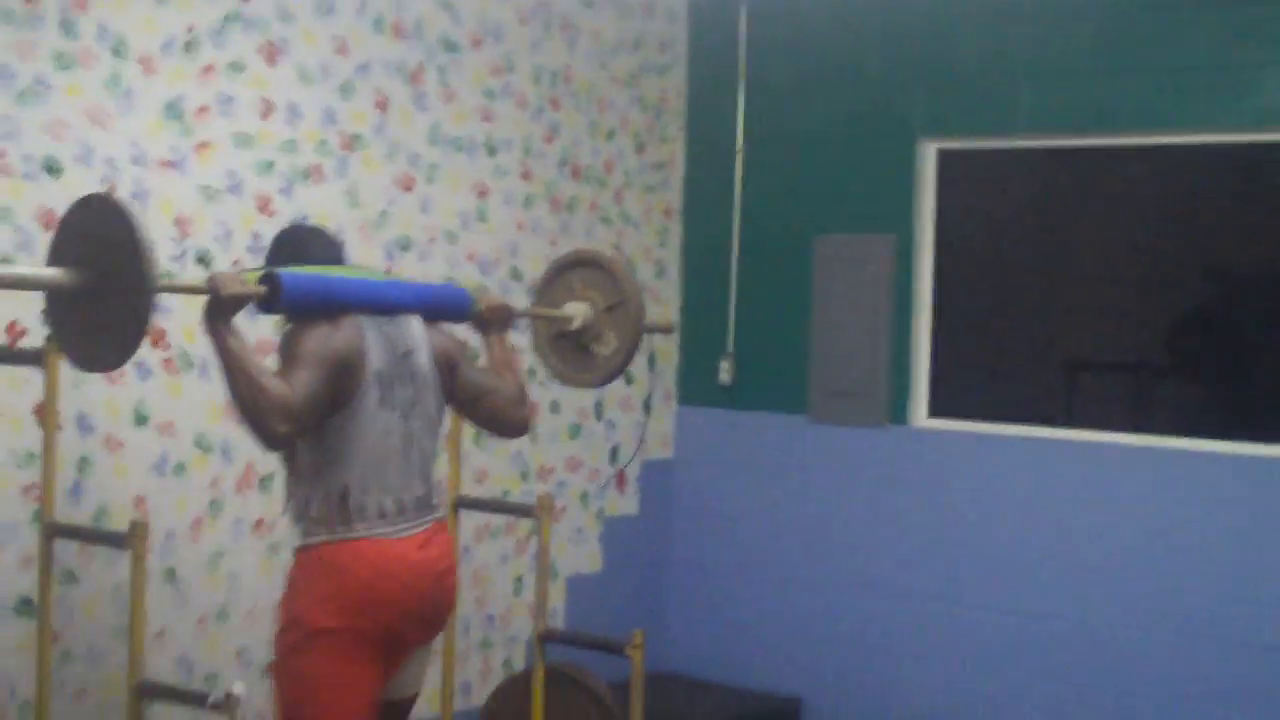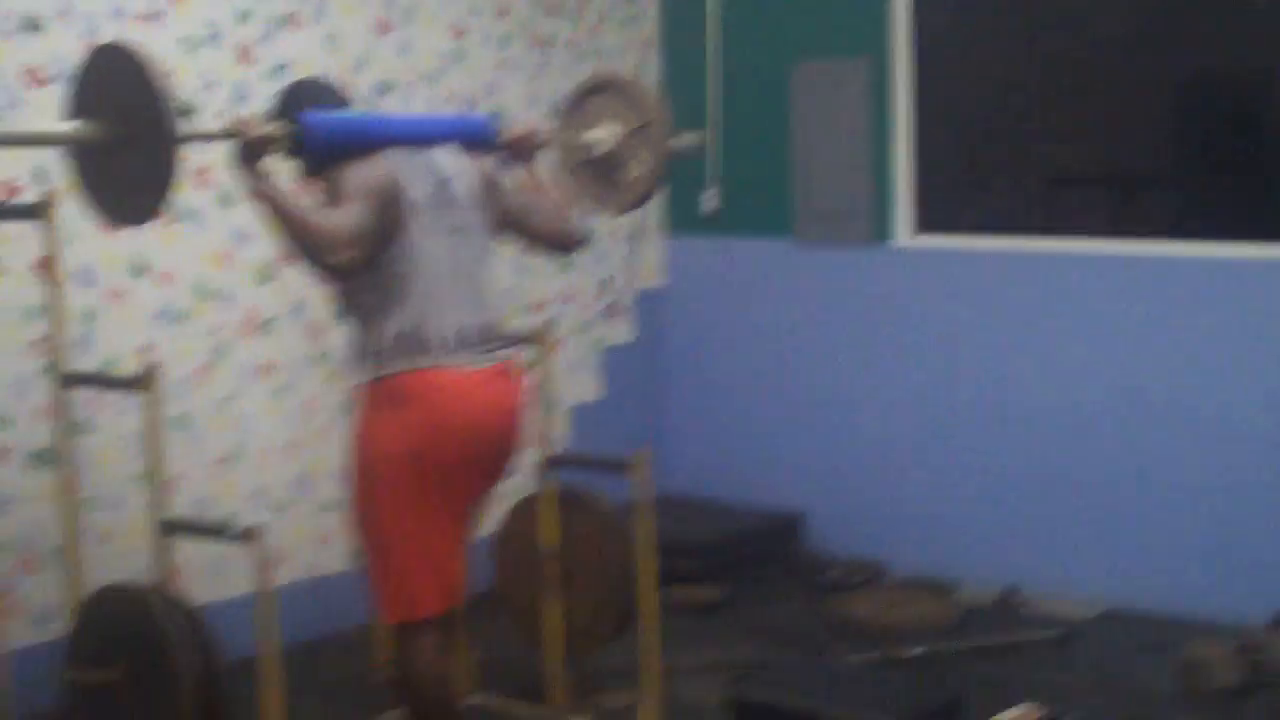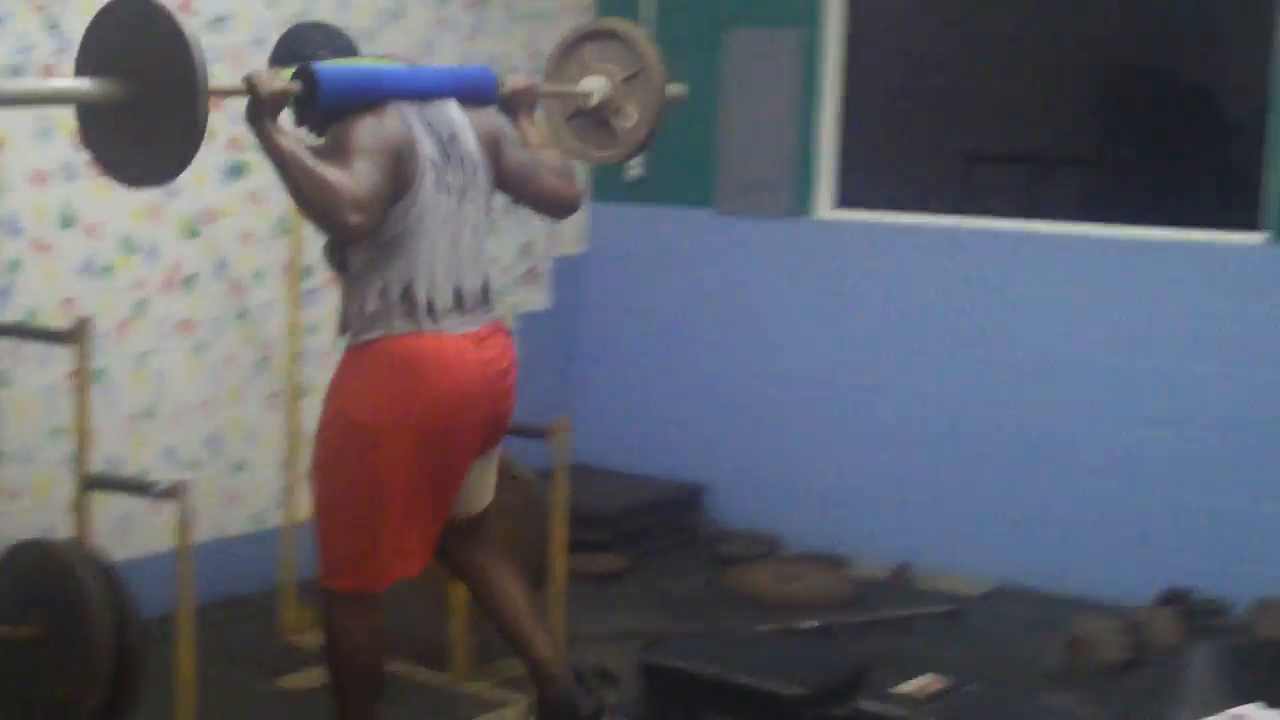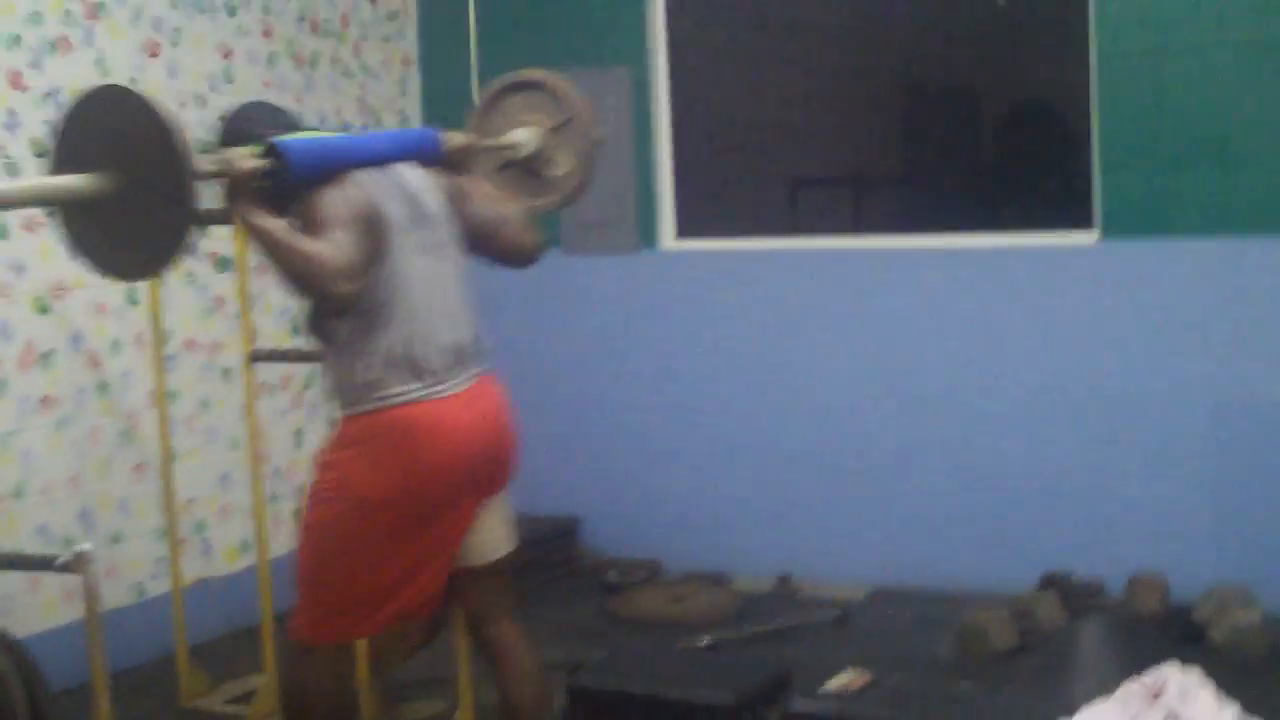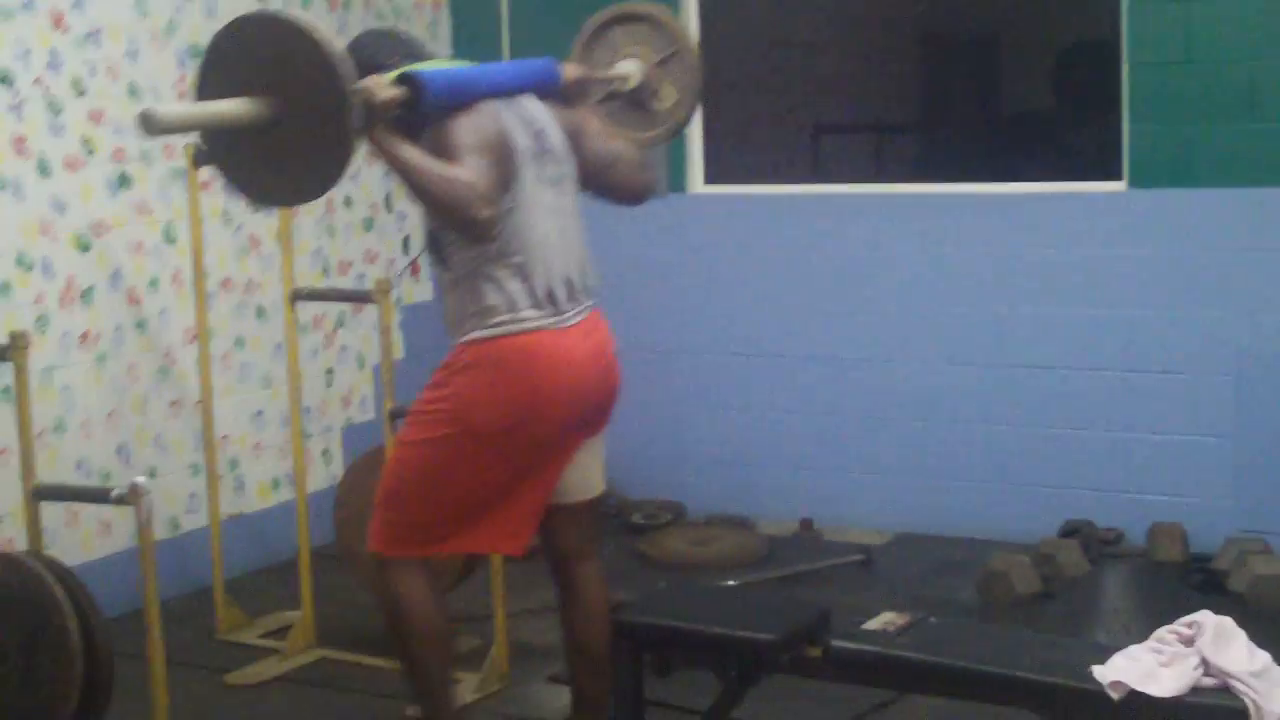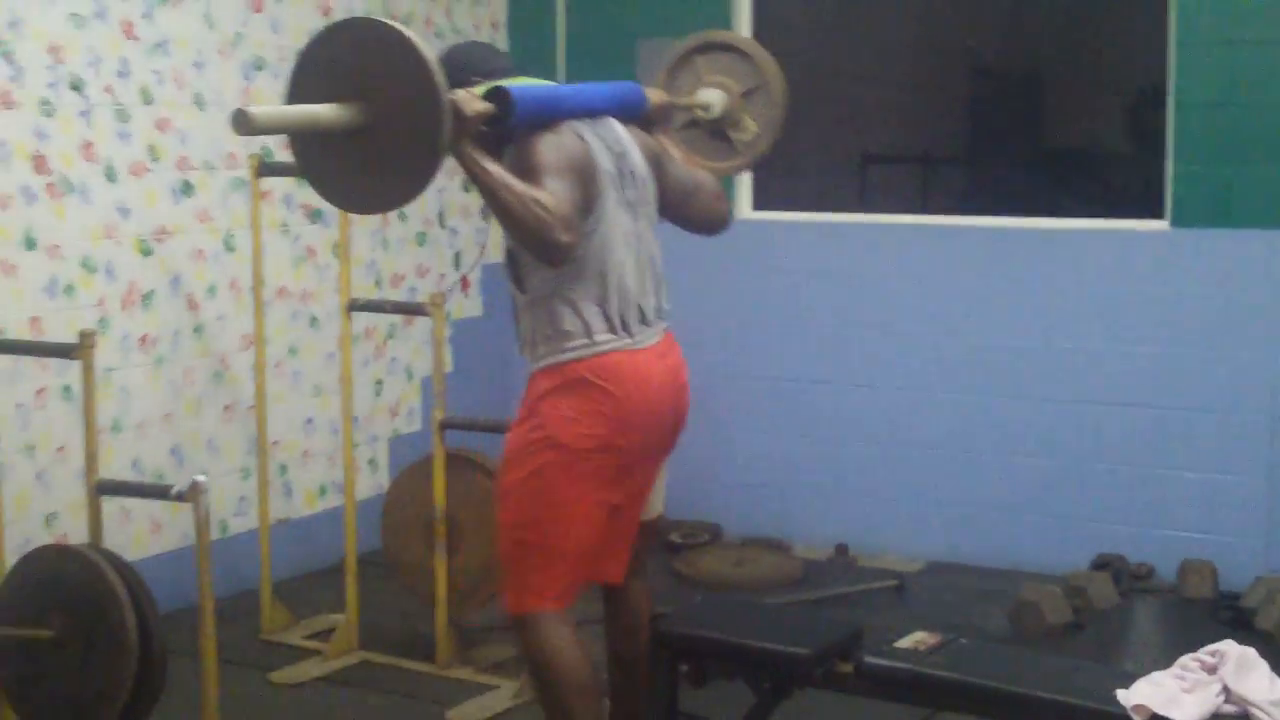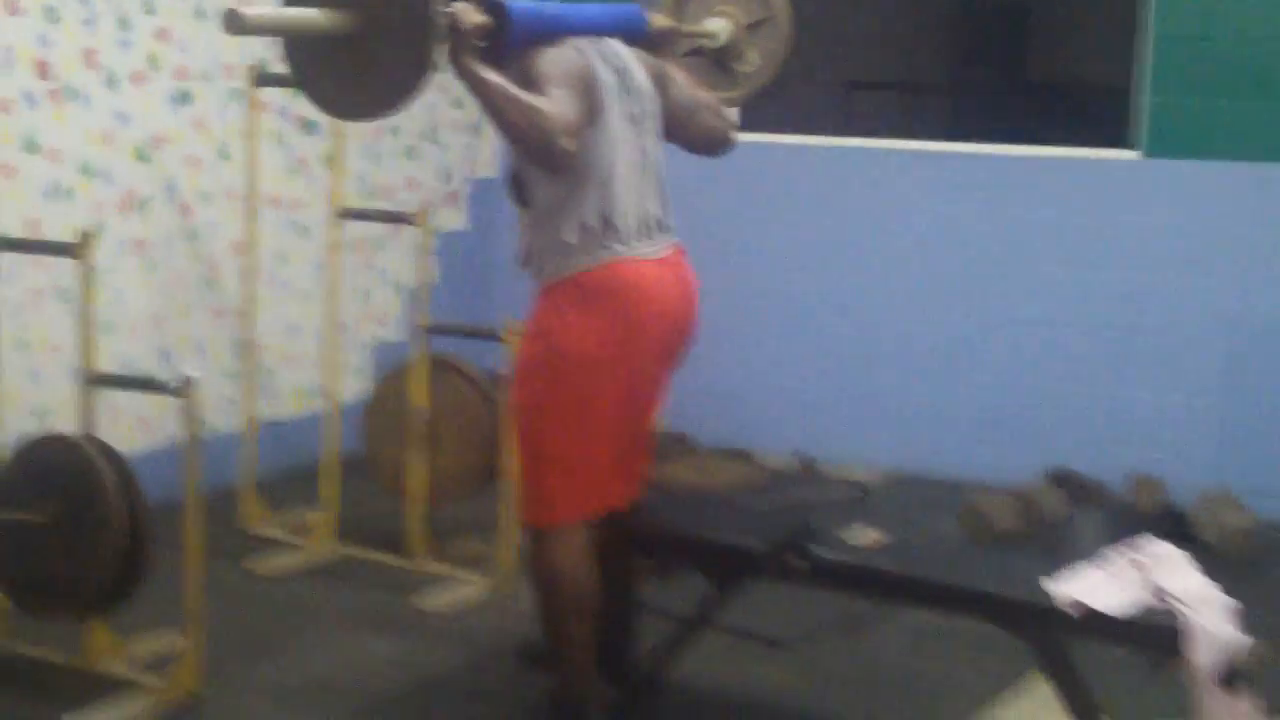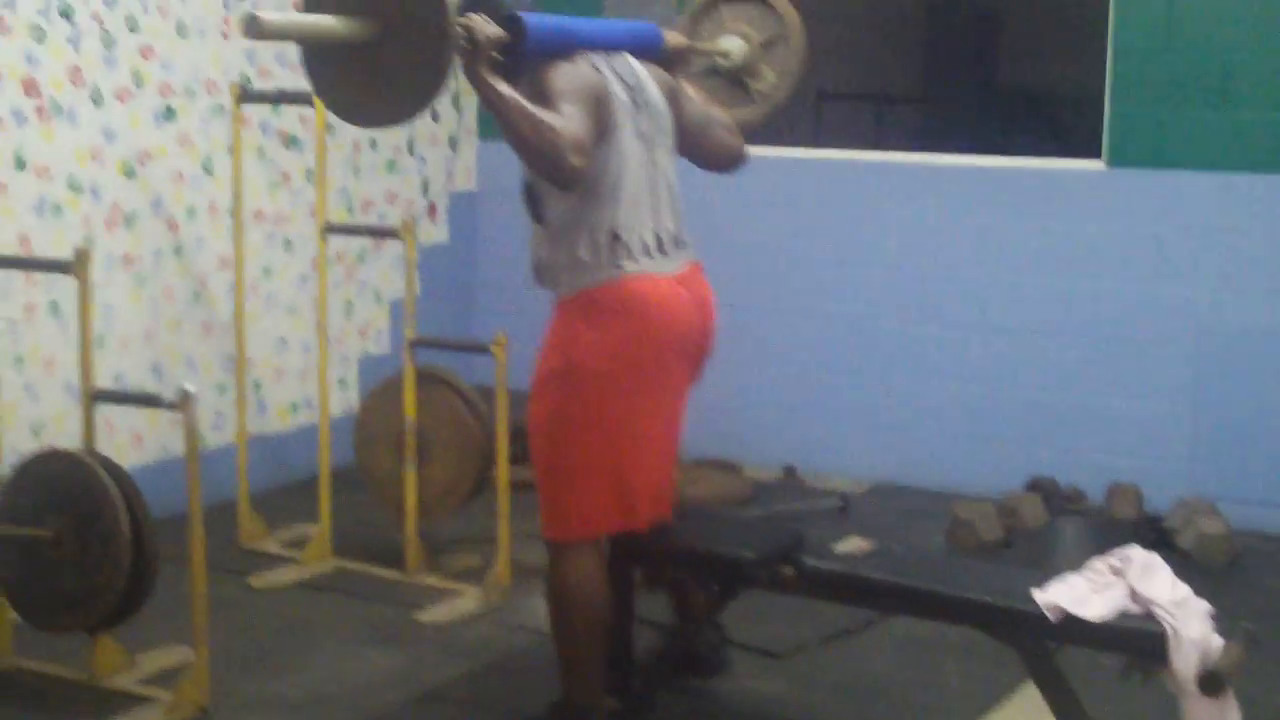
dt=0.3s
person 1, frame 1
left shoulder: (321, 338)
right shoulder: (426, 337)
left elbow: (277, 423)
right elbow: (512, 415)
left wrist: (221, 326)
right wrist: (494, 335)
left hip: (348, 566)
right hip: (429, 559)
person 1, frame 2
left shoulder: (359, 175)
right shoulder: (463, 163)
left elbow: (339, 251)
right elbow: (565, 231)
left wrist: (258, 174)
right wrist: (526, 165)
left hip: (419, 401)
right hip: (493, 387)
left knee: (418, 612)
right knee: (432, 581)
person 1, frame 3
left shoulder: (364, 129)
right shoulder: (469, 118)
left elbow: (348, 213)
right elbow: (562, 194)
left wrist: (269, 129)
right wrist: (523, 117)
left hip: (407, 364)
right hip: (487, 358)
left knee: (350, 581)
right knee: (463, 540)
person 1, frame 4
left shoulder: (330, 199)
right shoulder: (419, 178)
left elbow: (337, 284)
right elbow: (524, 242)
left wrist: (245, 210)
right wrist: (468, 174)
left hip: (399, 434)
right hip: (480, 414)
left knee: (320, 637)
right knee: (492, 614)
person 1, frame 5
left shoulder: (457, 126)
right shoulder: (538, 111)
left elbow: (473, 213)
right elbow: (636, 179)
left wrist: (381, 136)
right wrist: (579, 106)
left hip: (513, 364)
right hip: (587, 351)
left knee: (400, 550)
right knee: (575, 556)
person 1, frame 6
left shoulder: (543, 146)
right shoulder: (622, 135)
left elbow: (555, 235)
right elbow: (713, 210)
left wrist: (467, 151)
right wrist: (663, 131)
left hip: (589, 387)
right hip: (657, 370)
left knee: (536, 603)
right knee: (624, 574)
person 1, frame 7
left shoulder: (546, 61)
left elbow: (556, 142)
right elbow: (716, 131)
left wrist: (469, 66)
right wrist: (671, 59)
left hip: (598, 296)
right hip: (665, 281)
left knee: (558, 512)
right knee: (614, 482)
right ankle: (609, 644)
person 1, frame 8
left shoulder: (559, 77)
right shoulder: (641, 73)
left elbow: (567, 158)
right elbow: (728, 148)
left wrist: (483, 78)
right wrist: (684, 74)
left hip: (614, 310)
right hip: (681, 294)
left knee: (576, 529)
right knee: (648, 491)
right ankle: (695, 638)
